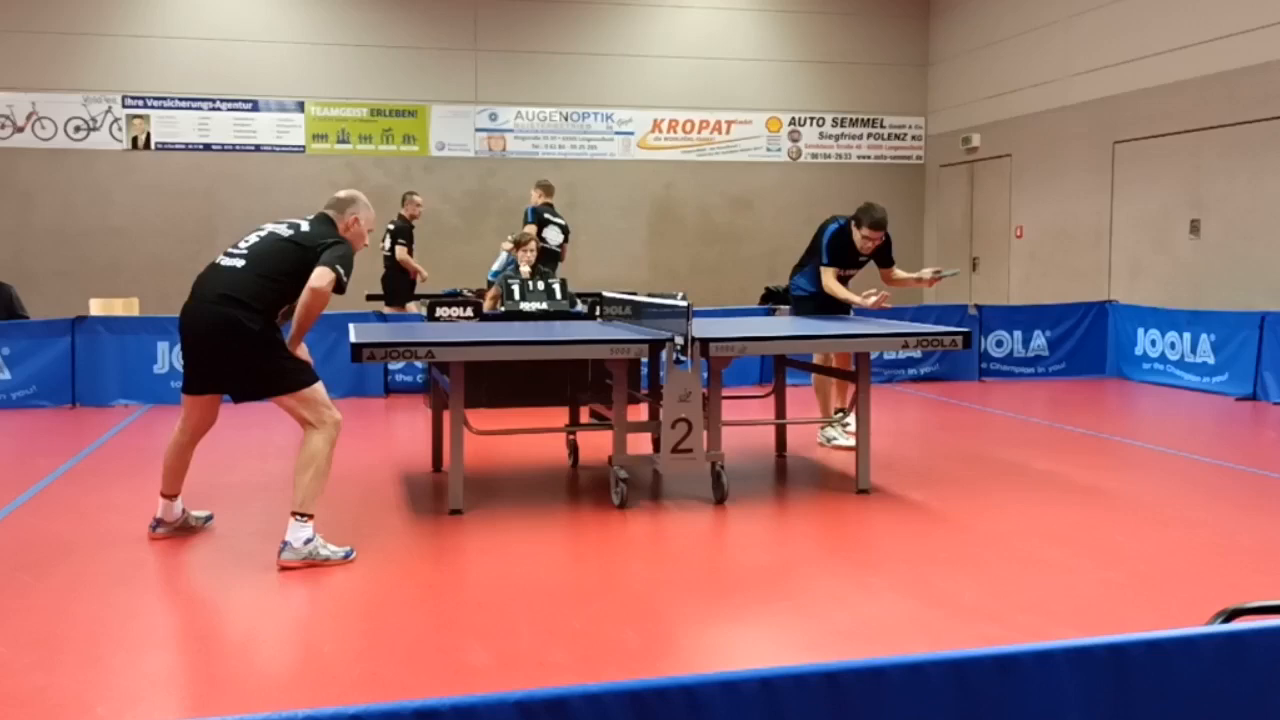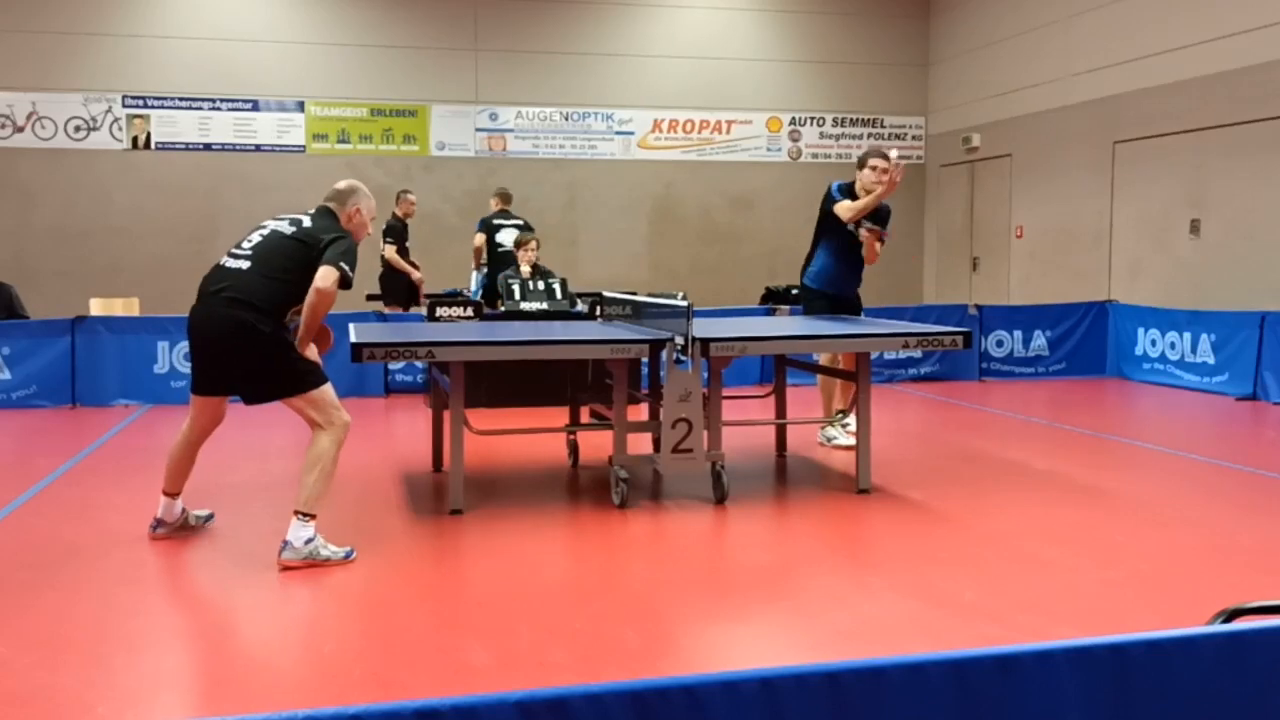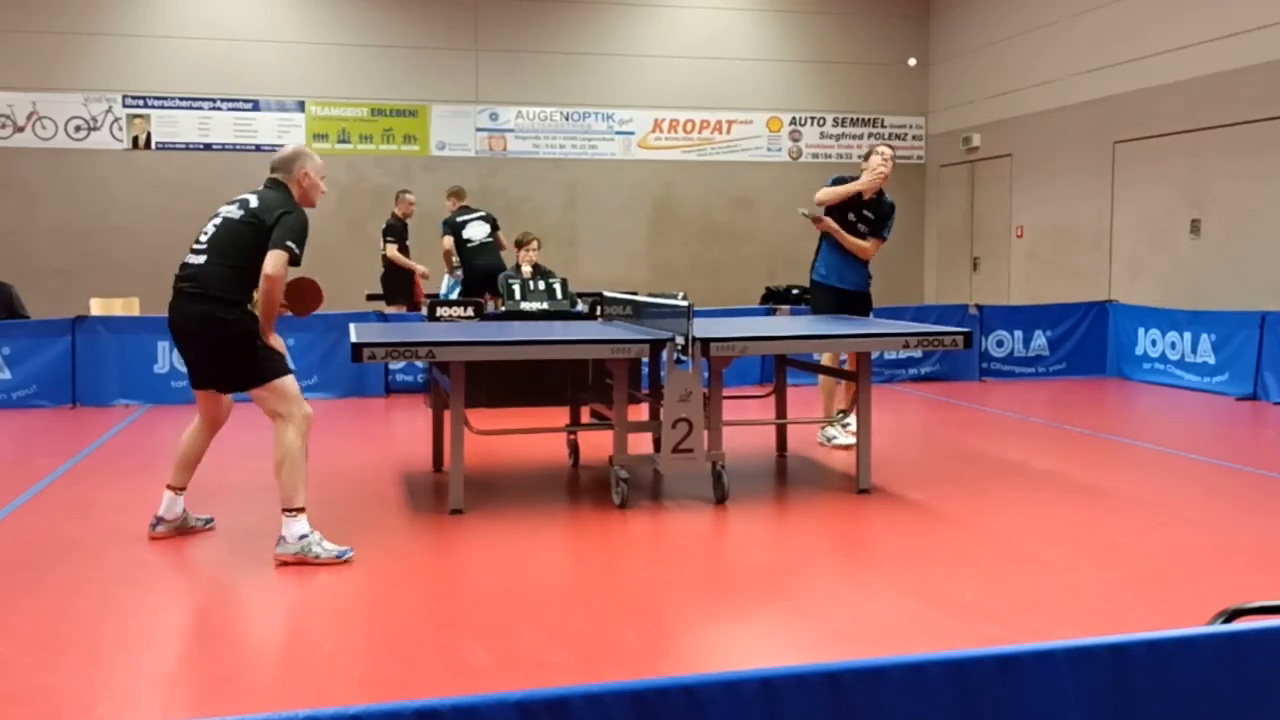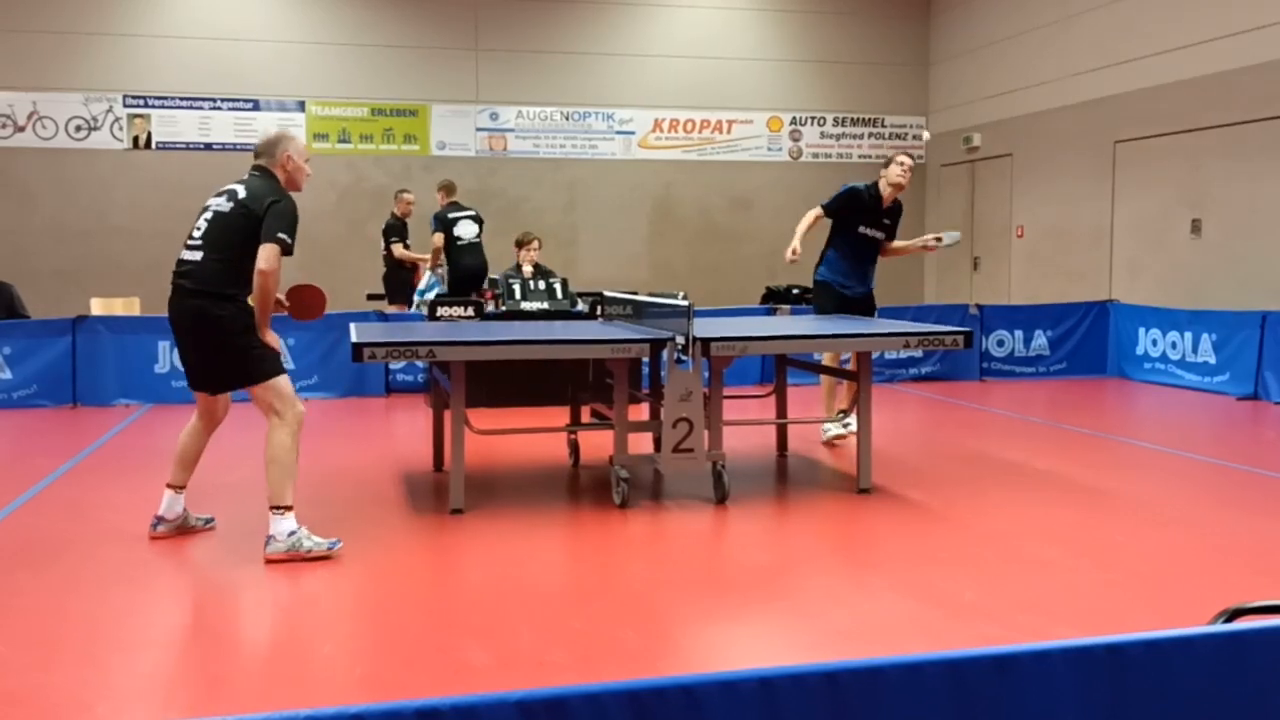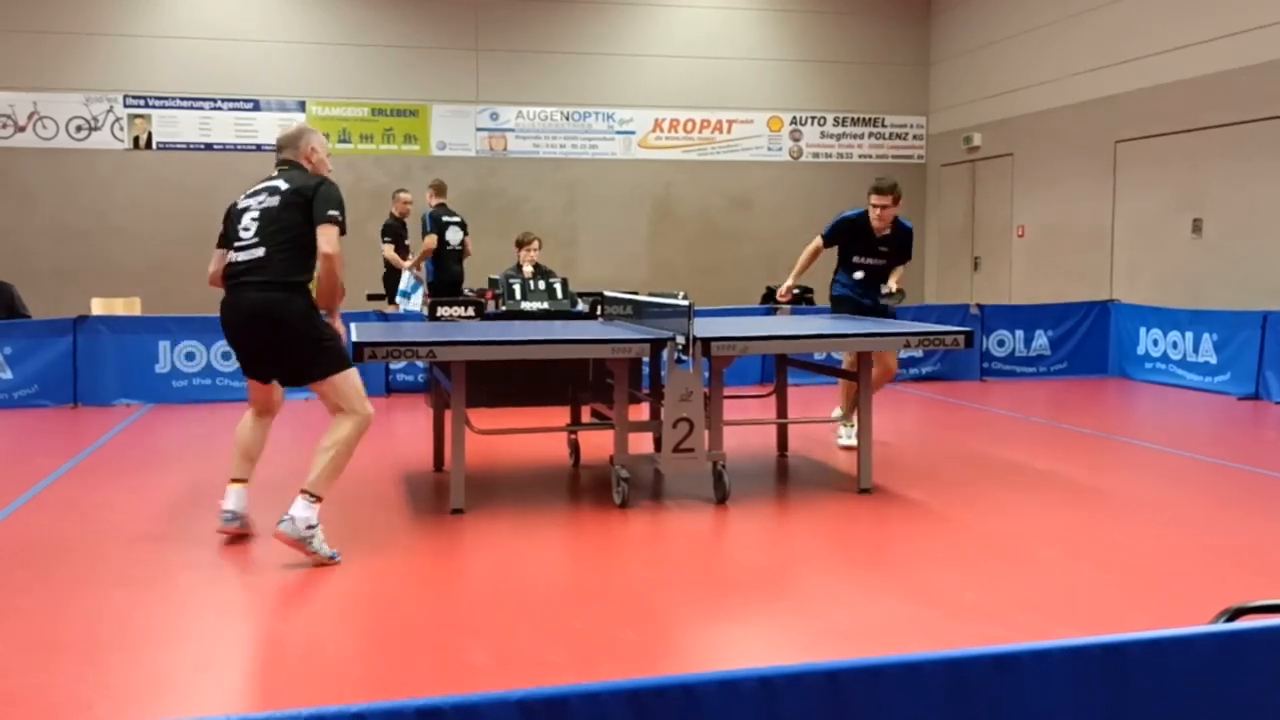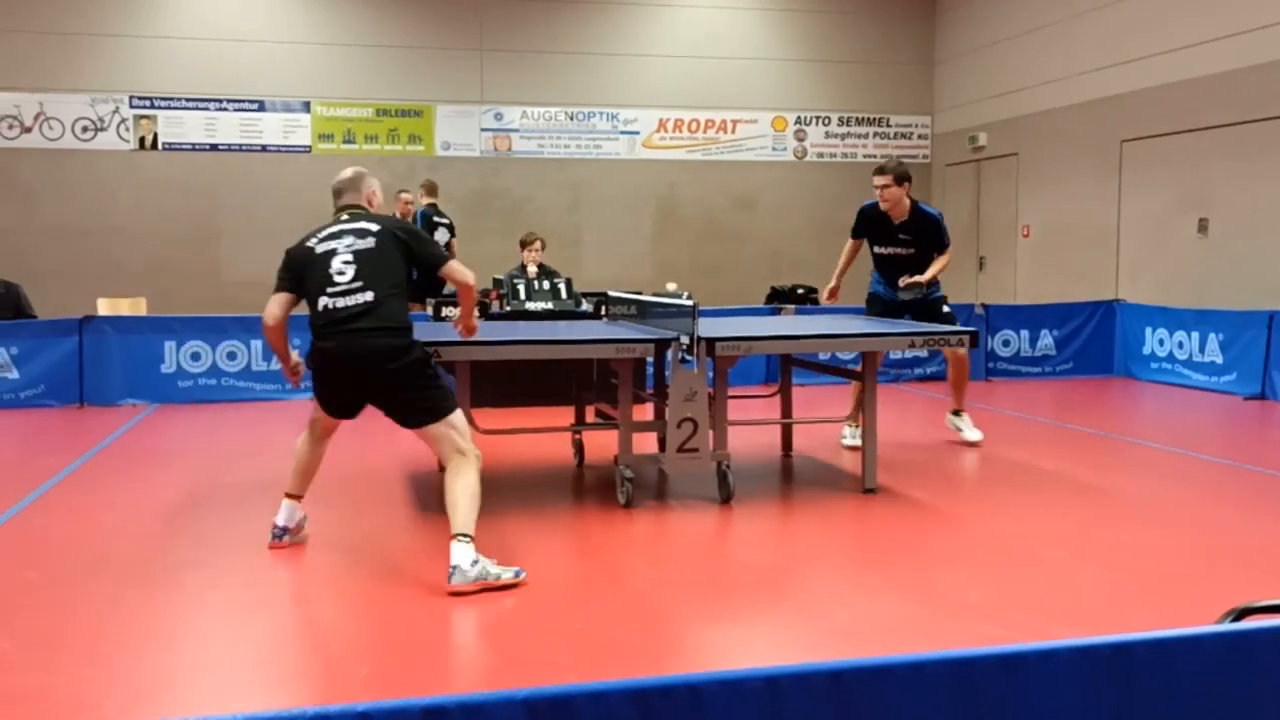
dt=0.3s
person 1, frame 1
left shoulder: (285, 229)
right shoulder: (336, 246)
right elbow: (318, 287)
right wrist: (295, 342)
left hip: (198, 314)
right hip: (238, 324)
left knee: (194, 423)
right knee: (324, 421)
left ankle: (168, 515)
right ankle: (299, 540)
person 1, frame 2
left shoulder: (284, 225)
right shoulder: (340, 240)
right elbow: (323, 287)
right wrist: (304, 342)
left hip: (206, 316)
right hip: (248, 327)
left knee: (202, 422)
right knee: (332, 422)
left ankle: (168, 514)
right ankle: (300, 539)
person 1, frame 3
left shoulder: (245, 202)
right shoulder: (290, 214)
right elbow: (272, 273)
left wrist: (264, 304)
right wrist: (267, 331)
left hip: (186, 310)
right hip: (219, 317)
left knee: (212, 413)
right knee: (293, 415)
left ankle: (170, 512)
right ankle: (295, 535)
person 1, frame 4
left shoulder: (231, 193)
right shoulder: (278, 202)
right elbow: (265, 267)
left wrist: (262, 299)
right wrist: (262, 327)
left hip: (186, 307)
right hip: (218, 314)
left knee: (210, 412)
right knee: (286, 412)
left ankle: (170, 512)
right ankle: (283, 531)
person 1, frame 5
left shoulder: (247, 196)
right shoulder: (318, 187)
left elbow: (217, 272)
right elbow: (329, 250)
right wrist: (331, 313)
left hip: (237, 311)
right hip: (284, 309)
left knee: (264, 407)
right knee: (354, 411)
left ankle: (234, 508)
right ankle: (301, 515)
person 1, frame 6
left shoulder: (303, 248)
right shoulder: (398, 230)
left elbow: (273, 321)
right elbow: (464, 279)
left wrist: (288, 362)
right wrist: (468, 317)
left hip: (331, 355)
right hip: (391, 353)
left knee: (319, 427)
right knee: (464, 454)
left ankle: (286, 523)
right ankle: (465, 562)
person 2, frame 1
left shoulder: (881, 241)
right shoulder: (833, 232)
left elbow: (890, 274)
right elbow: (828, 282)
left wrist: (918, 278)
right wrist: (860, 301)
left hip: (837, 297)
right hip: (807, 293)
left knee: (845, 355)
right knee: (823, 354)
left ankle: (841, 413)
right ankle: (827, 428)
person 2, frame 2
left shoulder: (883, 210)
right shoulder: (838, 191)
left elbow: (871, 258)
right elbow: (847, 214)
left wrist: (871, 242)
right wrist: (882, 193)
left hip: (847, 291)
right hip: (818, 287)
left knee: (852, 356)
right knee: (830, 352)
left ankle: (842, 414)
right ankle: (828, 427)
person 2, frame 3
left shoulder: (886, 206)
right shoulder: (843, 184)
left elbow: (867, 251)
right elbow: (820, 198)
left wrist: (834, 229)
right wrist: (863, 182)
left hip: (859, 288)
right hip: (827, 283)
right knee: (831, 351)
left ankle: (845, 414)
right ankle: (828, 427)
person 2, frame 4
left shoulder: (896, 209)
right shoulder: (855, 194)
right elbow: (814, 213)
left wrist: (918, 244)
right wrist: (796, 240)
left hip: (862, 289)
right hip: (831, 282)
left ankle: (847, 413)
right ankle: (830, 421)
person 2, frame 5
left shoulder: (904, 232)
right shoulder: (847, 223)
left elbow: (900, 263)
right elbow: (817, 245)
left wrist: (893, 281)
right wrist: (792, 279)
left hip: (880, 301)
right hip: (847, 296)
left knee: (888, 369)
right knee: (856, 354)
left ankle: (849, 408)
right ankle: (845, 422)
person 2, frame 6
left shoulder: (930, 218)
right shoulder: (868, 213)
left elbow: (943, 255)
right elbow: (854, 243)
left wrist: (925, 277)
right wrist: (836, 280)
left hip: (925, 294)
right hip: (884, 293)
left knee: (959, 354)
left ankle: (958, 414)
right ankle: (853, 424)
